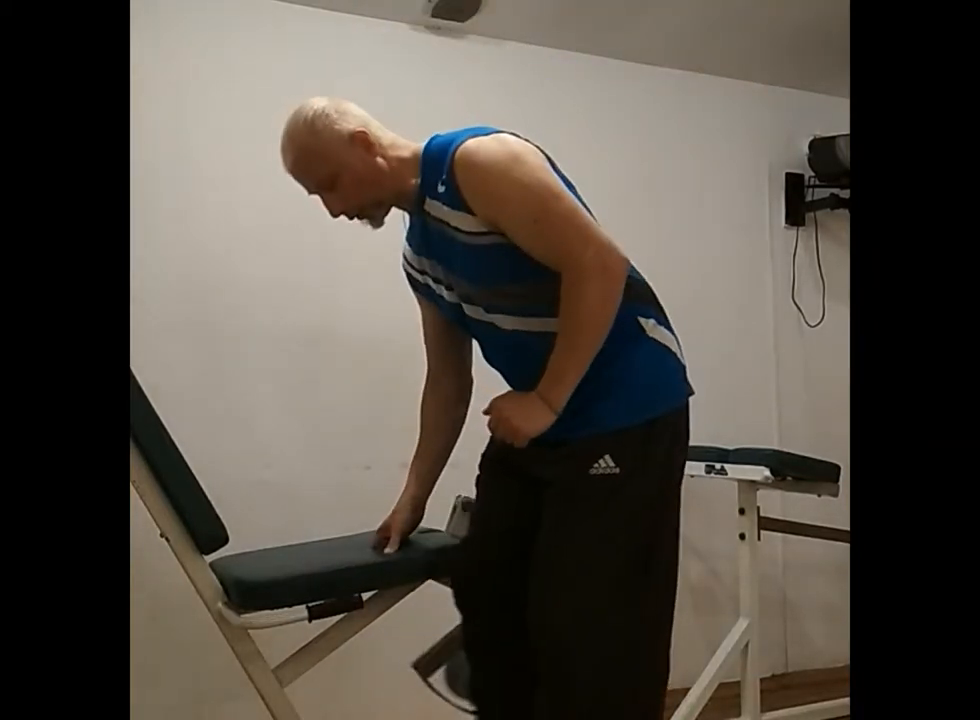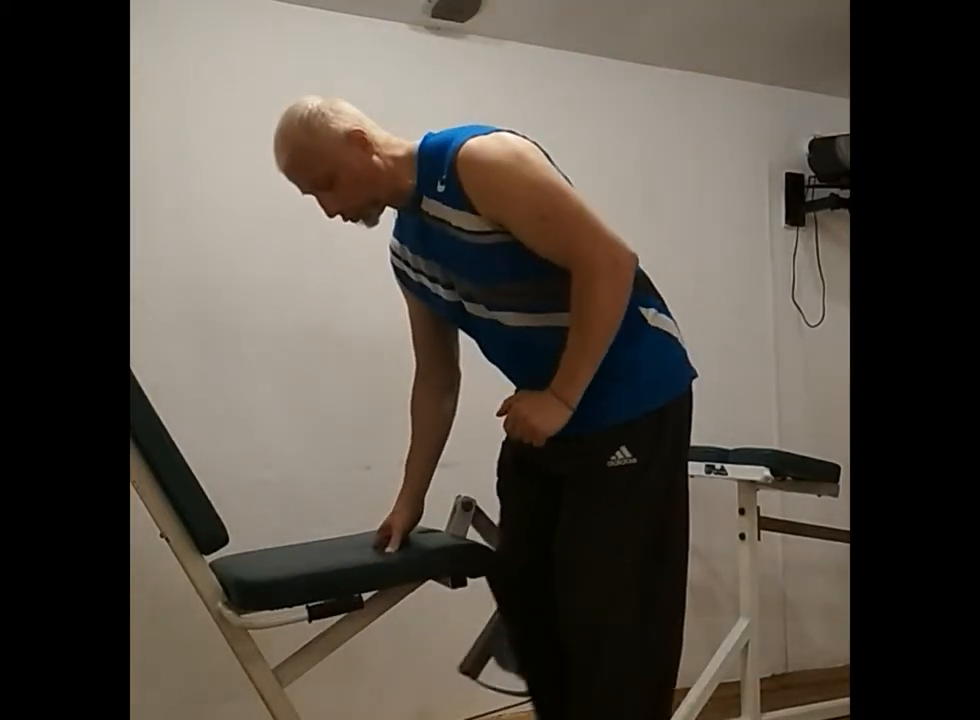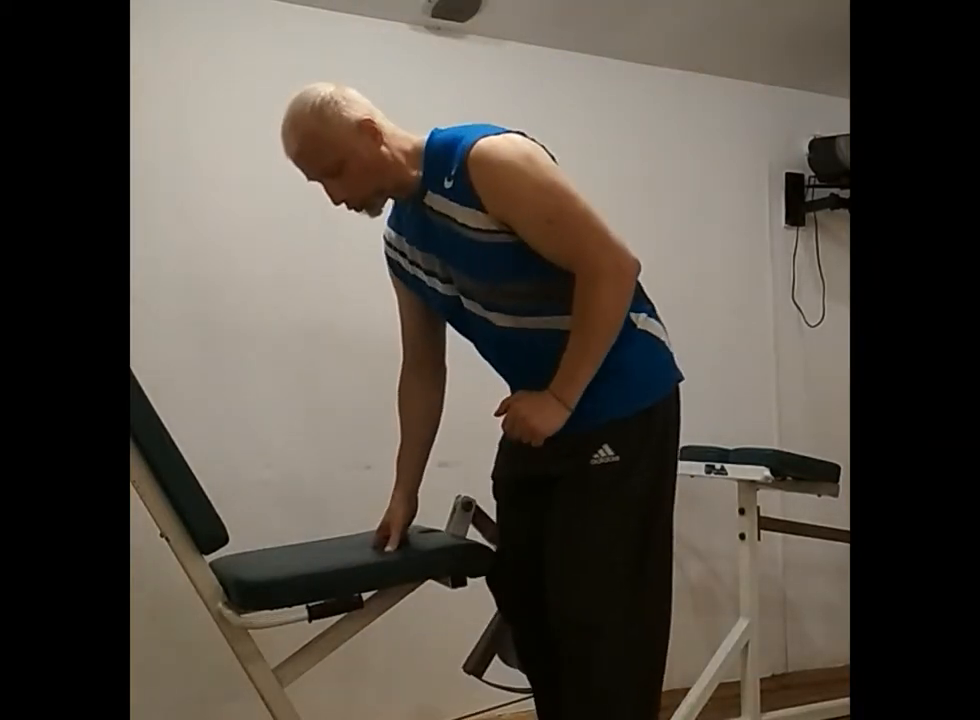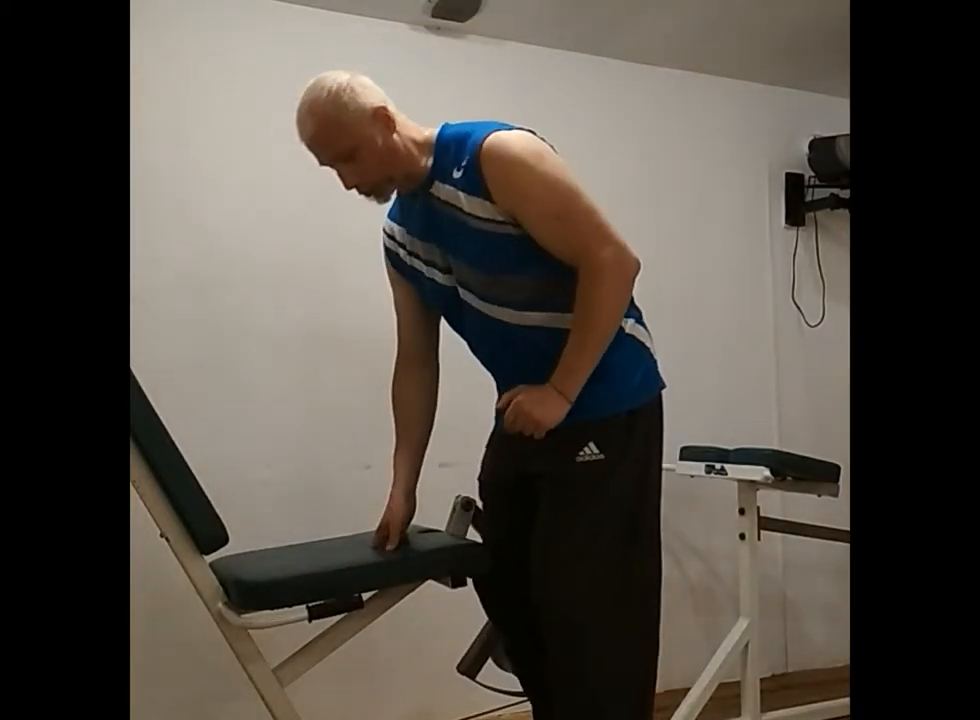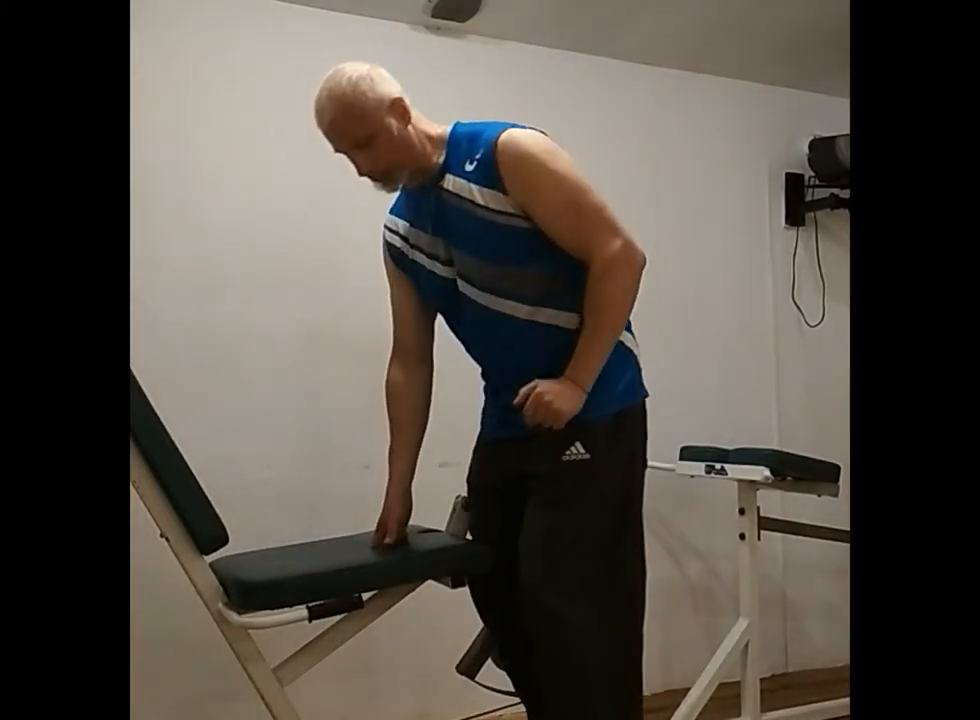
dt=0.2s
person 1, frame 1
left shoulder: (479, 162)
right shoulder: (418, 253)
left elbow: (600, 265)
right elbow: (448, 379)
left wrist: (546, 400)
right wrist: (413, 496)
left hip: (626, 410)
right hip: (533, 422)
left knee: (589, 622)
right knee: (485, 587)
person 1, frame 2
left shoulder: (480, 161)
right shoulder: (406, 249)
left elbow: (609, 260)
right elbow: (436, 377)
left wrist: (561, 397)
right wrist: (411, 495)
left hip: (631, 400)
right hip: (543, 415)
left knee: (608, 612)
right knee: (523, 589)
person 1, frame 3
left shoulder: (489, 160)
right shoulder: (401, 241)
left elbow: (611, 265)
right elbow: (423, 370)
left wrist: (561, 399)
right wrist: (404, 493)
left hip: (620, 404)
right hip: (536, 415)
left knee: (599, 607)
right knee: (522, 592)
person 1, frame 4
left shoulder: (499, 156)
right shoulder: (399, 234)
left elbow: (613, 261)
right elbow: (416, 363)
left wrist: (561, 392)
right wrist: (402, 489)
left hip: (606, 408)
right hip: (522, 416)
left knee: (587, 606)
right knee: (508, 591)
person 1, frame 5
left shoulder: (509, 153)
right shoulder: (400, 231)
left elbow: (619, 255)
right elbow: (410, 361)
left wrist: (575, 384)
right wrist: (399, 486)
left hip: (592, 413)
right hip: (506, 424)
left knee: (571, 605)
right knee: (500, 595)
